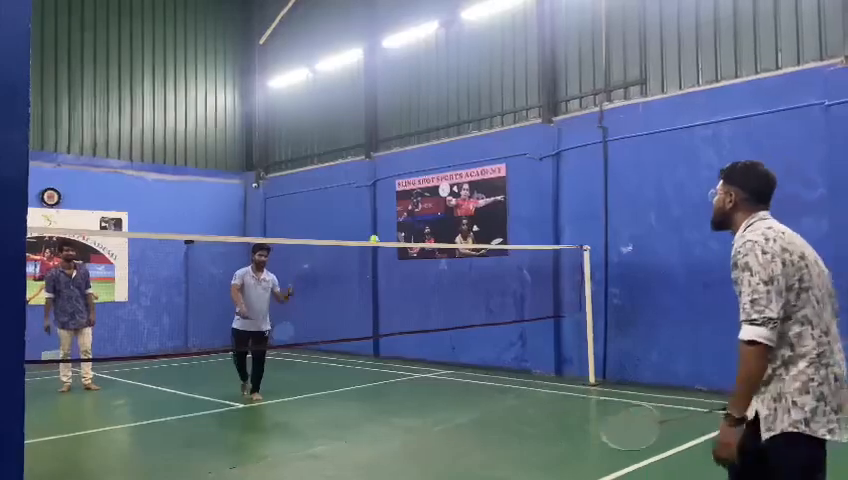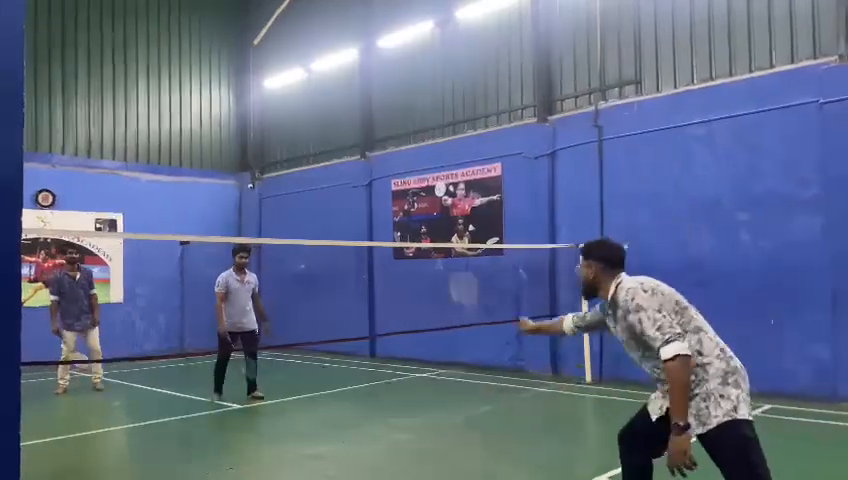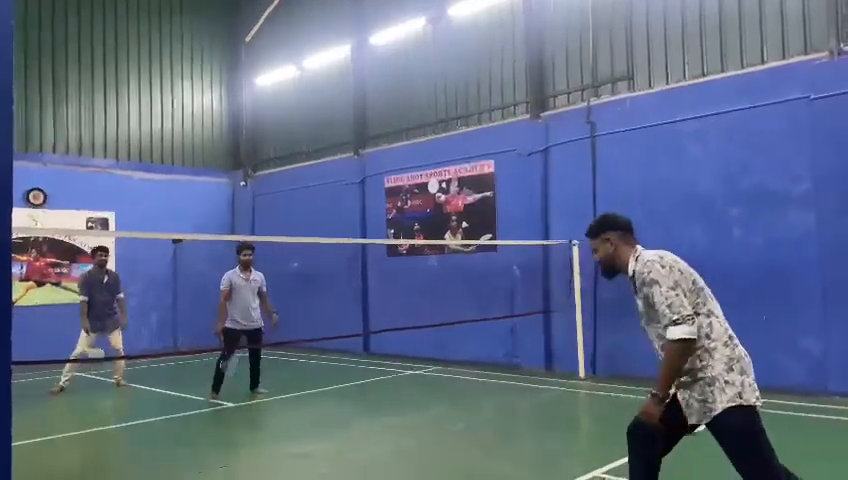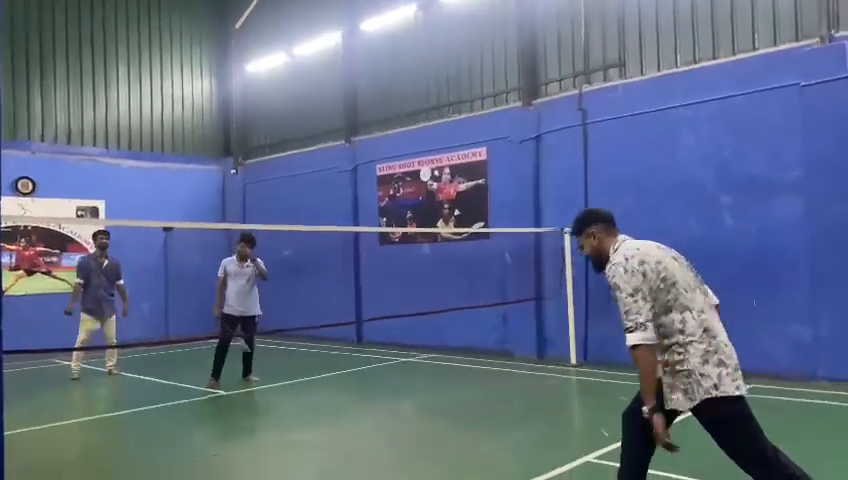
dt=0.5s
person 1, frame 1
left shoulder: (753, 244)
right shoulder: (782, 238)
left elbow: (758, 338)
left wrist: (733, 418)
left hip: (798, 403)
right hip: (798, 395)
person 1, frame 2
left shoulder: (635, 294)
right shoulder: (613, 304)
left elbow: (677, 354)
right elbow: (574, 322)
left wrist: (680, 430)
right wrist: (536, 327)
left hip: (717, 390)
right knee: (632, 443)
person 1, frame 3
left shoulder: (652, 265)
right shoulder: (643, 273)
left elbow: (683, 335)
left wrist: (657, 396)
right wrist: (662, 394)
left hip: (720, 382)
right hip: (692, 382)
right knee: (641, 438)
person 1, frame 4
left shoulder: (621, 264)
right shoulder: (648, 250)
left elbow: (640, 339)
right elbow: (710, 303)
left wrist: (653, 411)
left hip: (703, 372)
right knee: (635, 428)
person 2, frame 1
left shoulder: (271, 278)
right shoulder: (241, 273)
left elbow: (280, 299)
right elbow: (234, 291)
left wrist: (288, 295)
right wrist: (240, 306)
left hip: (262, 326)
right hip: (241, 325)
left knee: (259, 359)
right knee: (239, 356)
left ankle: (255, 390)
right ankle: (245, 380)
person 2, frame 2
left shoulder: (253, 278)
right shoulder: (224, 277)
right elbow: (219, 302)
left wrist: (265, 320)
right wrist: (221, 324)
left hip: (250, 326)
right hip: (229, 327)
left knee: (252, 358)
right knee: (222, 359)
left ankle: (252, 390)
right ankle: (217, 392)
person 2, frame 3
left shoulder: (259, 276)
right shoulder: (229, 276)
left elbow: (264, 299)
right elbow: (223, 300)
left wrist: (273, 314)
right wrist: (220, 323)
left hip: (255, 324)
right hip: (233, 325)
left knee: (255, 356)
right knee: (225, 357)
left ankle: (254, 386)
right ankle: (215, 391)
person 2, frame 4
left shoulder: (257, 263)
right shoulder: (226, 263)
left elbow: (265, 277)
right elbow: (220, 286)
left wrist: (253, 260)
right wrist: (218, 307)
left hip: (250, 311)
right hip: (230, 311)
left knee: (249, 343)
right knee: (223, 342)
left ankle: (247, 373)
right ankle: (214, 378)
person 3, frame 1
left shoulder: (83, 271)
right shoulder: (53, 274)
left elbow: (88, 294)
right elbow: (49, 298)
left wrist: (92, 313)
right wrist: (47, 319)
left hip: (83, 319)
right hip: (64, 320)
left knee: (86, 350)
right knee: (65, 352)
left ankle: (87, 381)
right ankle: (66, 382)
person 3, frame 2
left shoulder: (87, 273)
right shoulder: (57, 278)
left elbow: (93, 295)
right elbow: (54, 301)
left wrist: (96, 313)
right wrist: (54, 322)
left hip: (88, 319)
right hip: (69, 322)
left knee: (96, 350)
right knee: (67, 354)
left ankle: (97, 380)
right ankle: (63, 384)
person 3, frame 3
left shoulder: (114, 277)
right shoulder: (86, 278)
left elbow: (120, 298)
right elbow: (83, 301)
left wrist: (123, 317)
right wrist: (84, 321)
left hip: (111, 321)
right hip: (92, 322)
left knee: (119, 349)
right knee: (79, 352)
left ankle: (118, 378)
right ankle: (62, 383)
person 3, frame 4
left shoulder: (114, 263)
right shoulder: (84, 261)
left elbow: (120, 285)
right elbow: (79, 284)
left wrist: (125, 303)
right wrist: (72, 303)
left hip: (108, 308)
right hip: (89, 308)
left knee: (111, 339)
right knee: (83, 339)
left ankle: (111, 367)
right ankle: (75, 369)
